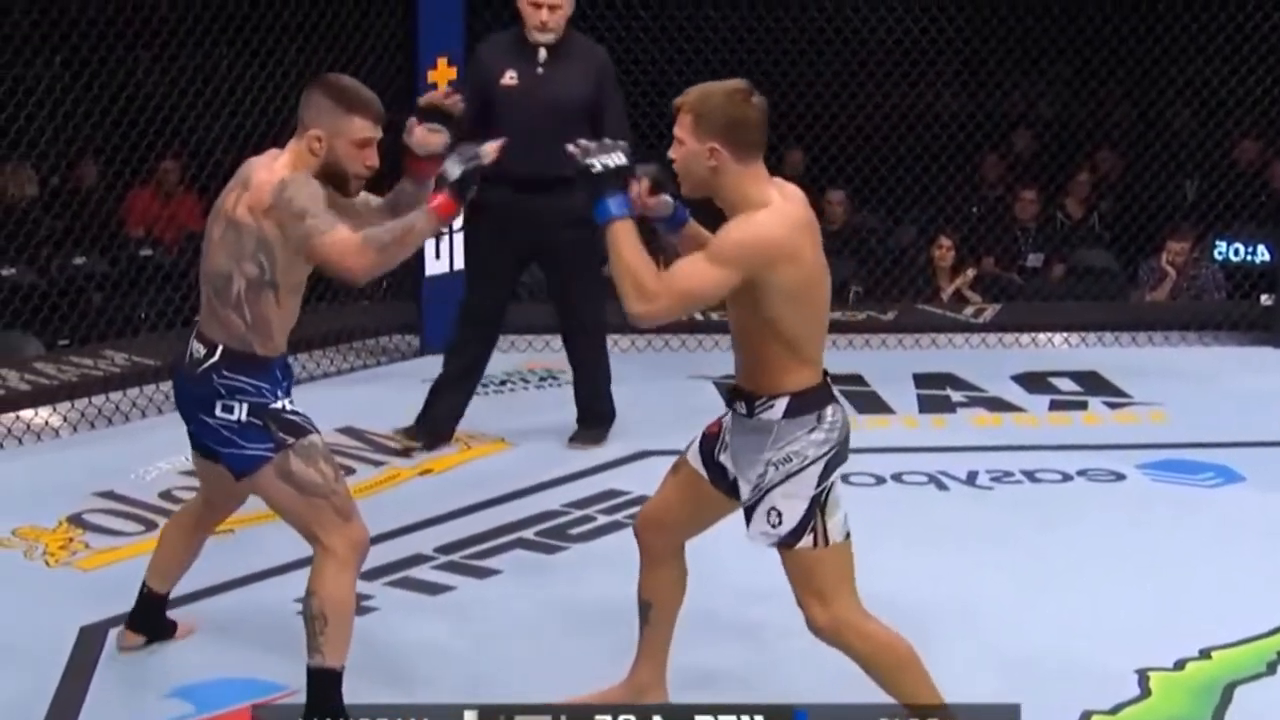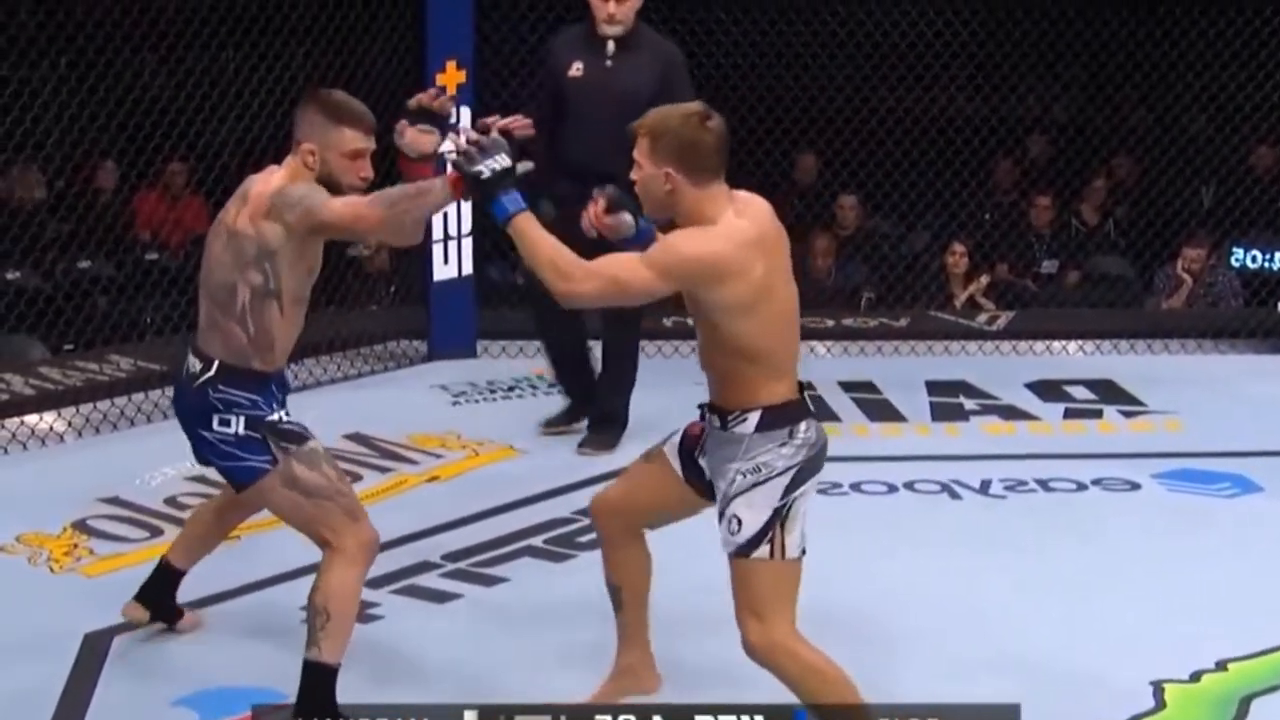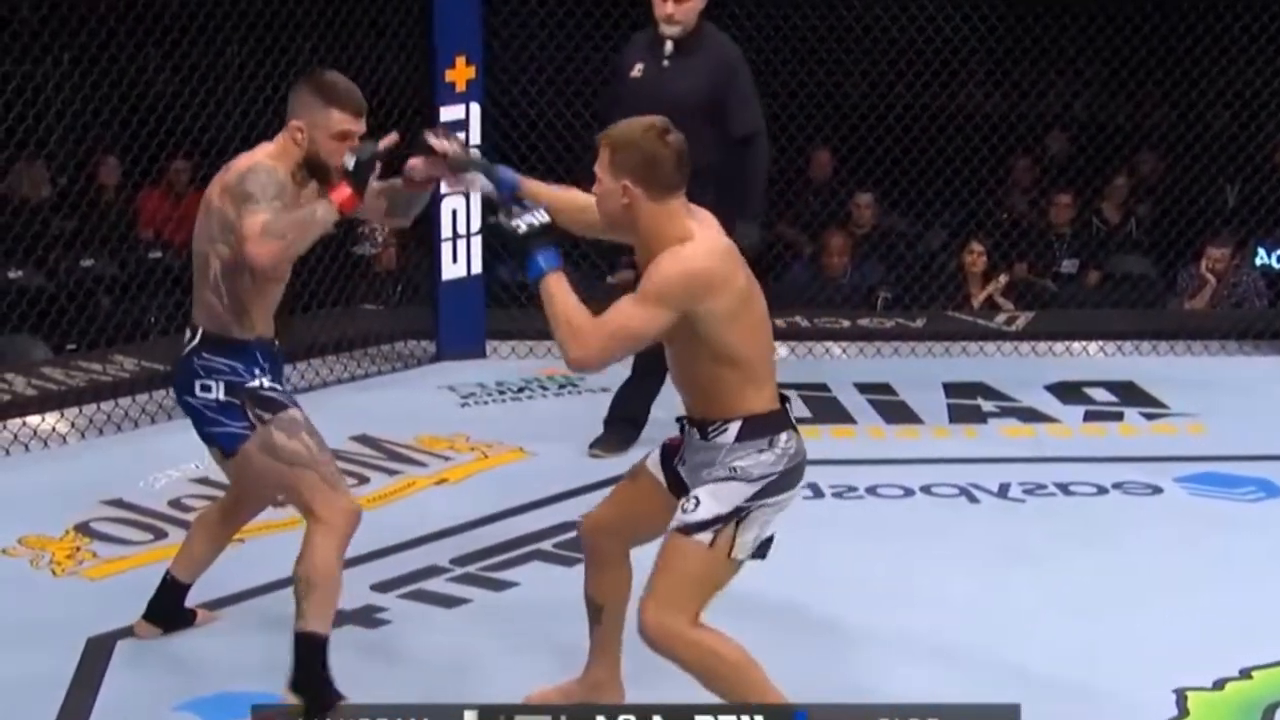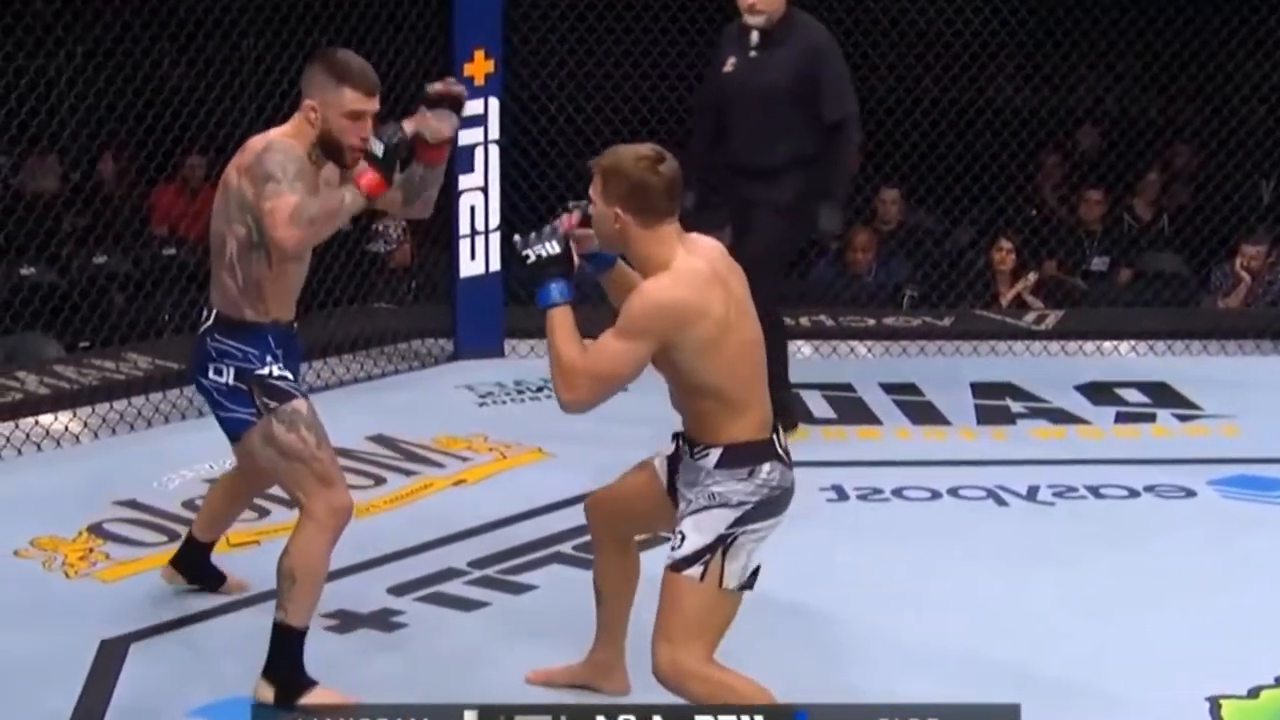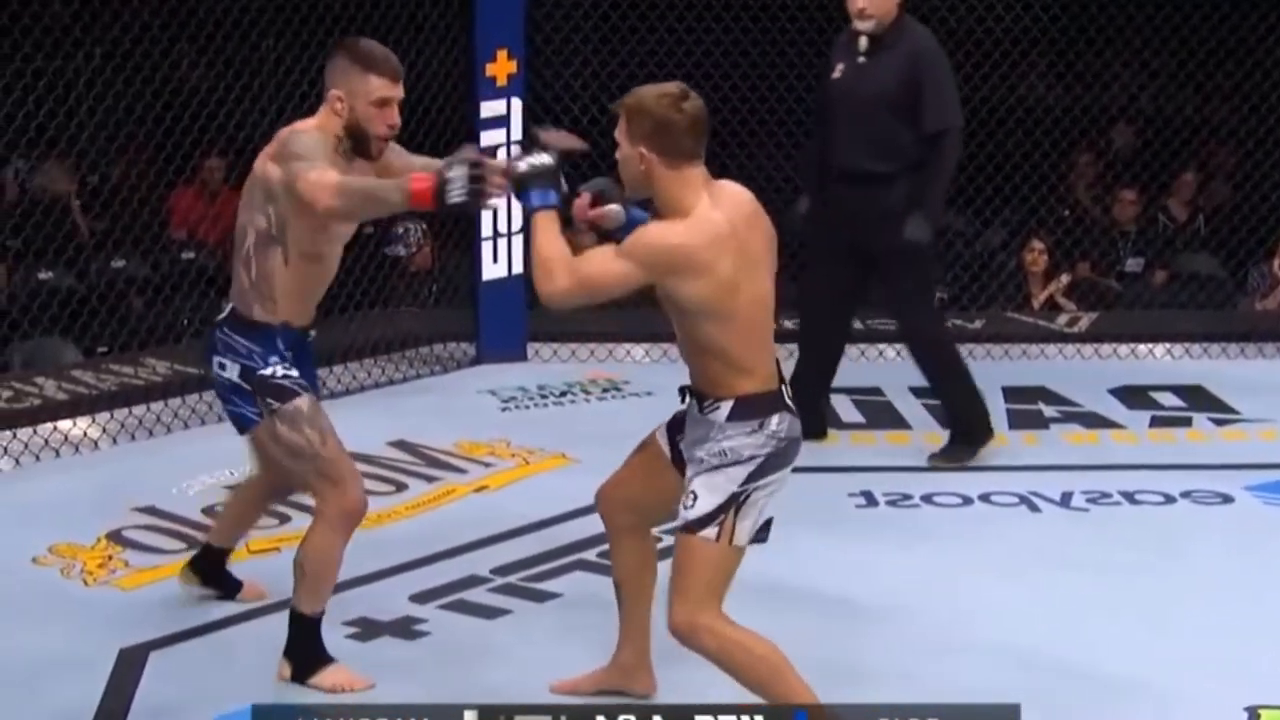
dt=0.3s
person 1, frame 1
left shoulder: (275, 172)
right shoulder: (288, 188)
left elbow: (382, 217)
right elbow: (357, 260)
left wrist: (422, 165)
right wrist: (446, 198)
left hip: (211, 373)
right hip: (242, 386)
left knee: (216, 502)
right knee: (343, 540)
left ankle: (144, 620)
person 1, frame 2
left shoulder: (294, 190)
right shoulder: (285, 196)
left elbow: (400, 225)
right elbow: (371, 218)
left wrist: (423, 152)
right wrist: (465, 172)
left hip: (214, 387)
right hip: (235, 402)
left knee: (244, 498)
right knee: (353, 541)
left ankle: (152, 598)
person 1, frame 3
left shoulder: (306, 174)
right shoulder: (260, 175)
left elbow: (393, 209)
right elbow: (266, 252)
left wrist: (426, 173)
right wrist: (344, 192)
left hip: (235, 363)
right hip: (226, 369)
left knee: (253, 493)
right knee: (335, 512)
left ankle: (163, 610)
person 1, frame 4
left shoulder: (328, 157)
right shoulder: (275, 156)
left elbow: (416, 202)
right elbow: (290, 235)
left wrist: (430, 144)
right wrist: (371, 173)
left hip: (255, 343)
right hip: (243, 353)
left knee: (257, 471)
right knee: (329, 503)
left ankle: (189, 564)
right ankle: (283, 676)
person 1, frame 5
left shoulder: (366, 151)
right shoulder: (302, 145)
left elbow: (438, 178)
right elbow: (330, 199)
left wrist: (476, 174)
right wrist: (430, 191)
left hip: (284, 343)
right hip: (256, 349)
left knee: (280, 476)
right knee: (344, 499)
left ankle: (208, 566)
right ankle: (302, 655)
person 2, frame 1
left shoulder: (761, 230)
right shoulder: (771, 198)
left elbow: (647, 305)
right elbow: (723, 269)
left wrist: (612, 204)
right wrist: (665, 214)
left hip: (794, 430)
right hip: (750, 416)
left knee: (832, 615)
right knee: (656, 528)
left ankle: (943, 714)
right ankle: (644, 685)
person 2, frame 2
left shoulder: (711, 250)
right shoulder: (750, 209)
left elbow: (575, 284)
left wrist: (505, 196)
right wrist: (632, 233)
left hip: (771, 444)
right hip: (729, 429)
left knee: (767, 636)
right knee: (615, 510)
right ankle: (634, 667)
person 2, frame 3
left shoulder: (691, 264)
right shoulder: (682, 221)
left elbow: (585, 351)
right elbow: (586, 212)
left wrist: (542, 260)
right wrist: (493, 174)
left hip: (752, 453)
right hip: (706, 439)
left knee: (665, 621)
right knee: (601, 531)
right ankle: (600, 681)
person 2, frame 4
left shoulder: (667, 295)
right shoulder: (700, 250)
left elbow: (576, 392)
left wrist: (553, 286)
right wrist: (601, 261)
left hip: (738, 479)
right hip: (711, 456)
left knee: (679, 661)
right knee: (605, 515)
right ankle: (605, 665)
person 2, frame 5
left shoulder: (675, 242)
right shoulder: (732, 198)
left elbow: (557, 287)
left wrist: (541, 196)
right wrist: (627, 224)
left hip: (746, 432)
right hip: (714, 413)
left knee: (694, 619)
right knee: (618, 504)
right ankle: (631, 665)
person 3, frame 1
left shoulder: (592, 60)
right shoulder: (493, 55)
left elbow: (614, 141)
right elbow: (465, 131)
left hip: (570, 208)
right hip: (503, 204)
left knee: (582, 318)
right knee: (478, 314)
left ankle: (595, 416)
right ankle: (436, 422)
person 3, frame 2
left shoulder: (662, 56)
right shoulder: (563, 49)
right elbow: (543, 127)
right wrist: (547, 194)
right hip: (570, 199)
left knee: (621, 313)
right knee: (547, 303)
left ankle: (608, 417)
right ankle: (585, 397)
person 3, frame 3
left shoulder: (722, 57)
right shoulder: (637, 50)
left elbow: (752, 142)
right elbow: (616, 128)
left wrist: (748, 217)
left hip: (697, 205)
left ankle: (625, 420)
person 3, frame 4
left shoulder: (813, 43)
right shoulder: (731, 41)
left elbow: (845, 126)
right elbow: (708, 120)
left wrist: (833, 201)
right wrist: (696, 187)
left hip: (788, 195)
right hip: (735, 191)
left knee: (752, 296)
right knee: (746, 297)
left ankle: (773, 411)
right ankle: (773, 409)
person 3, frame 5
left shoulder: (920, 50)
right shoulder: (844, 47)
left elbow: (946, 139)
left wrist: (924, 213)
right wrist: (813, 192)
left hip: (895, 206)
right hip: (842, 200)
left knee: (917, 319)
right knee: (820, 311)
left ankle: (971, 425)
right ankle: (806, 417)
